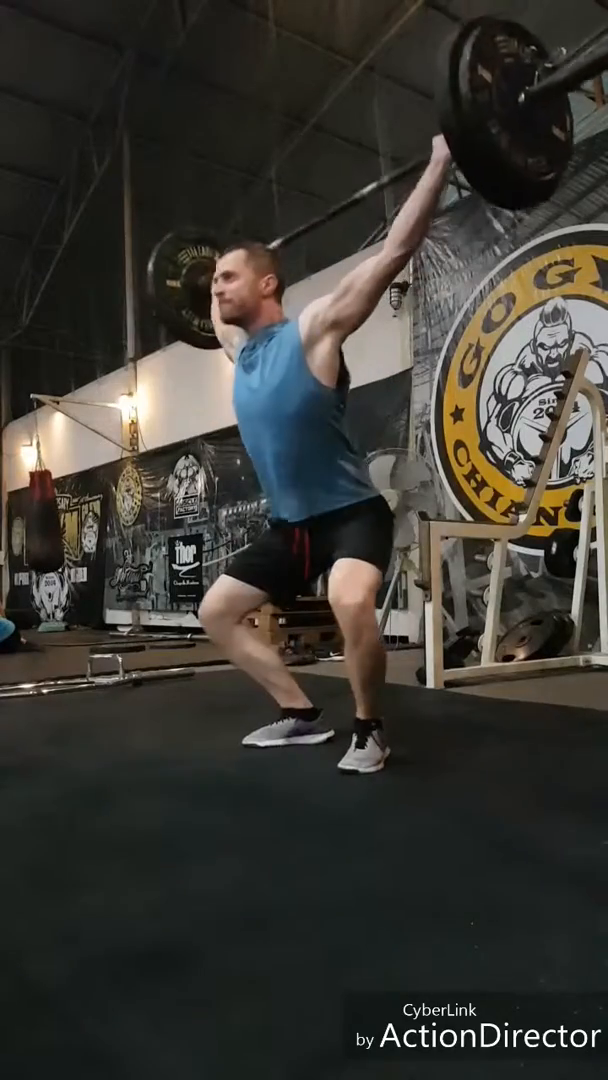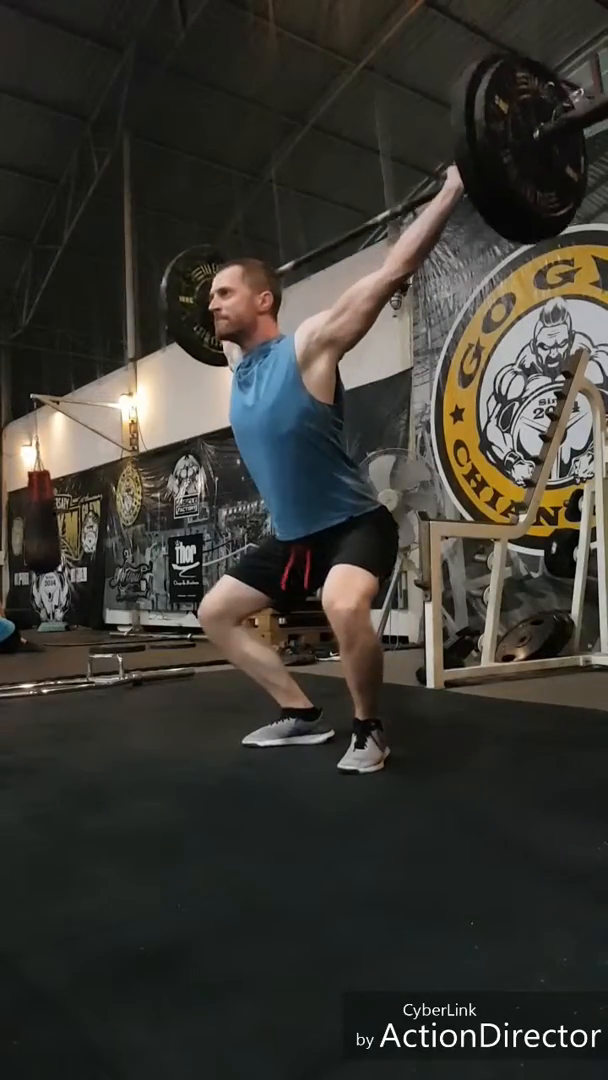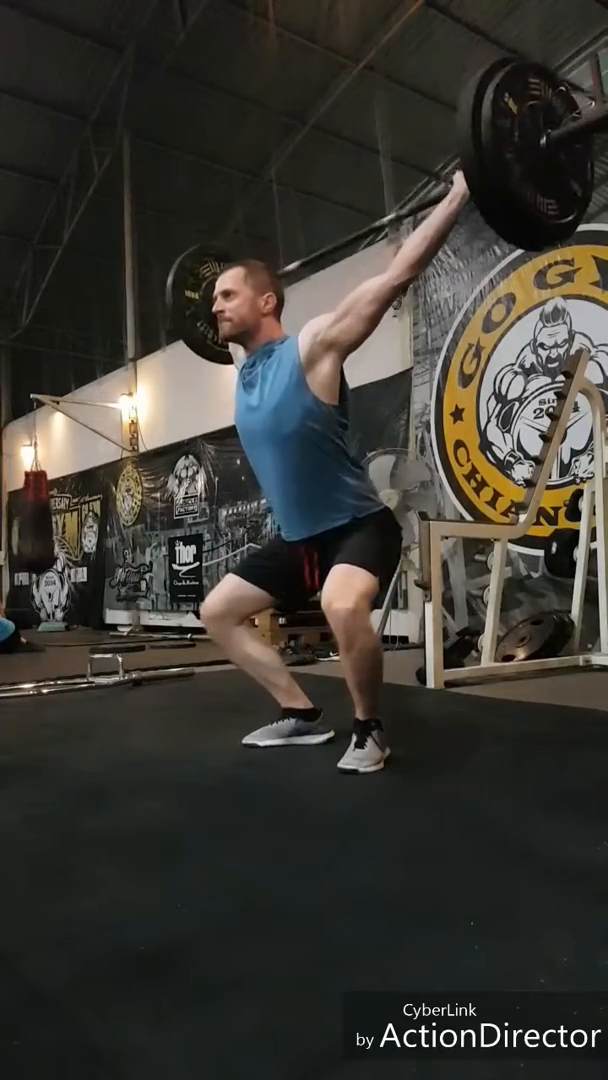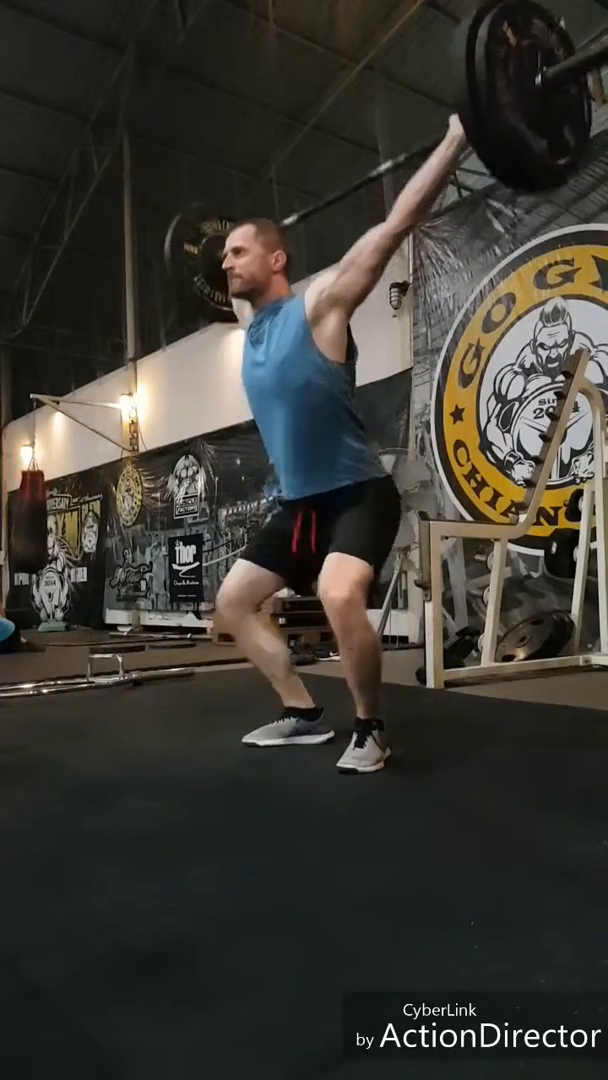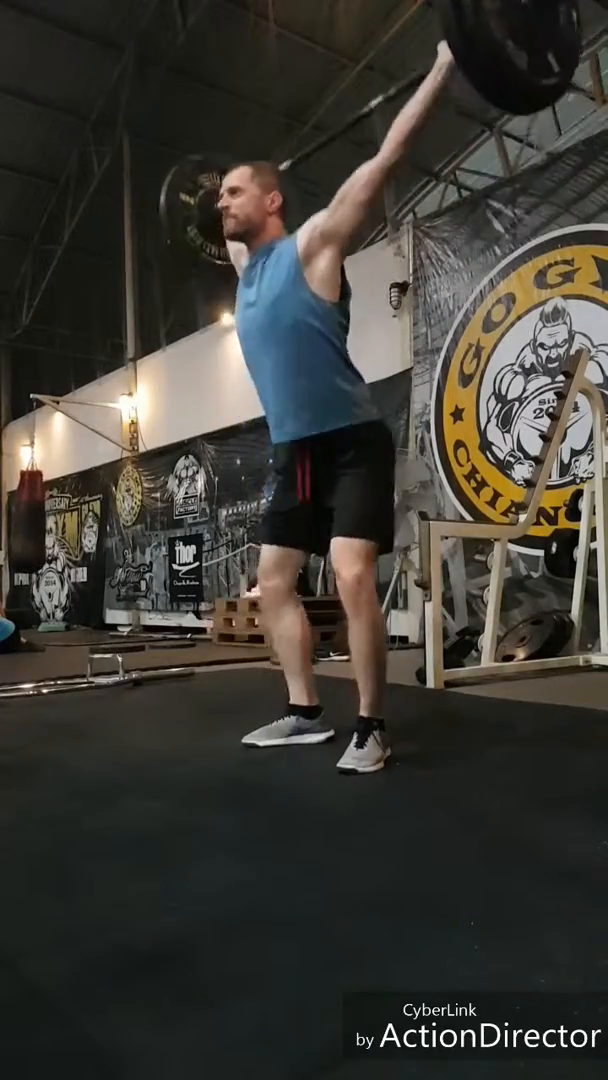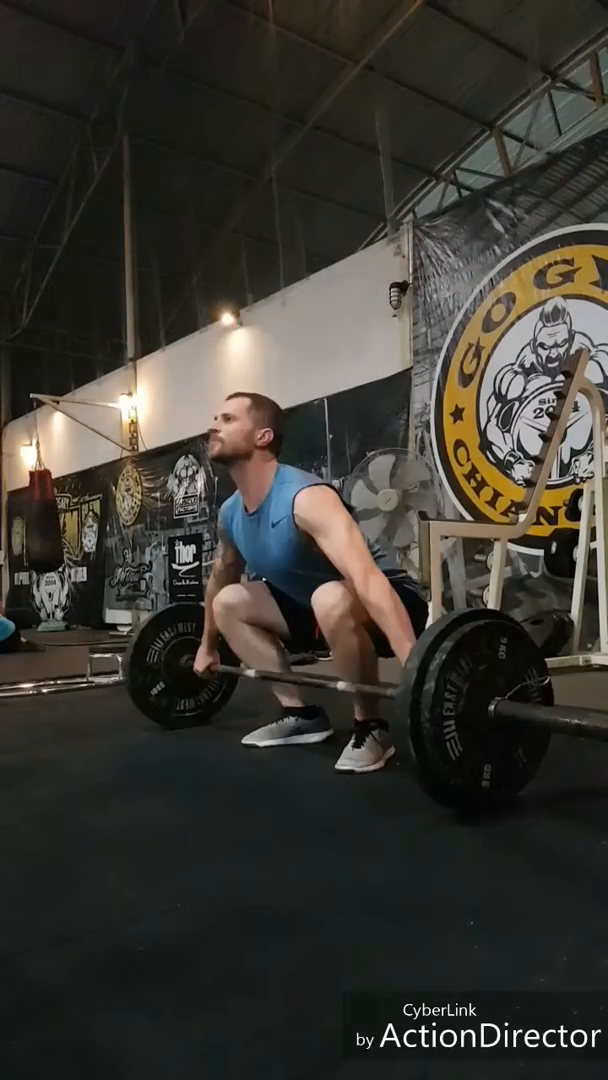
dt=0.3s
person 1, frame 1
left shoulder: (312, 331)
right shoulder: (243, 350)
left elbow: (391, 253)
right elbow: (222, 322)
left wrist: (440, 163)
left hip: (351, 513)
right hip: (291, 524)
left knee: (350, 599)
right knee: (216, 611)
left ankle: (370, 729)
right ankle: (302, 715)
person 1, frame 2
left shoulder: (308, 346)
right shoulder: (242, 363)
left elbow: (390, 271)
right elbow: (228, 332)
left wrist: (452, 190)
left hip: (355, 524)
right hip: (293, 536)
left knee: (344, 606)
right knee: (215, 613)
left ankle: (369, 730)
right ankle: (301, 714)
person 1, frame 3
left shoulder: (311, 348)
right shoulder: (249, 364)
left elbow: (396, 274)
right elbow: (239, 328)
left wrist: (459, 196)
left hip: (358, 526)
right hip: (296, 536)
left knee: (342, 606)
right knee: (217, 612)
left ankle: (369, 731)
right ankle: (302, 715)
person 1, frame 4
left shoulder: (318, 306)
right shoulder: (255, 323)
left elbow: (392, 227)
right elbow: (241, 295)
left wrist: (454, 141)
left hip: (358, 493)
right hip: (298, 502)
left knee: (340, 596)
right knee: (231, 601)
left ankle: (369, 729)
right ankle: (303, 713)
person 1, frame 5
left shoulder: (310, 250)
right shoulder: (252, 286)
left elbow: (377, 167)
left wrist: (440, 73)
left hip: (357, 450)
right hip: (301, 455)
left knee: (352, 581)
right knee: (272, 584)
left ankle: (372, 729)
right ankle: (304, 713)
person 1, frame 6
left shoulder: (305, 499)
right shoulder: (231, 513)
left elbow: (367, 579)
right elbow: (220, 579)
right wrist: (207, 646)
left hip: (385, 604)
left knee: (333, 601)
right knee: (228, 604)
left ankle: (371, 728)
right ankle: (300, 713)
